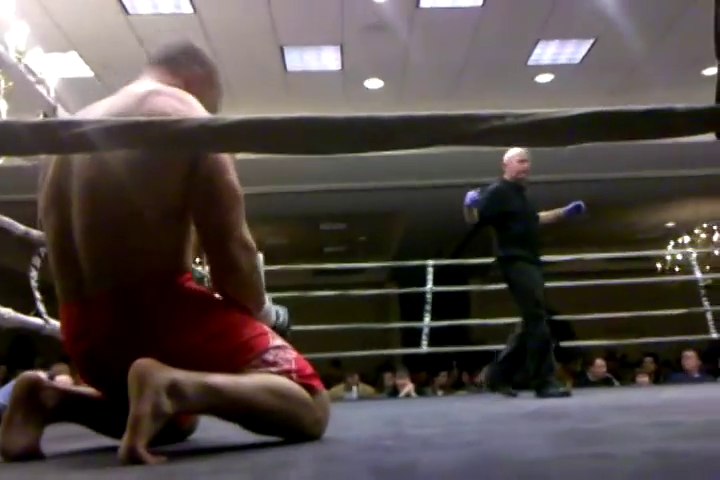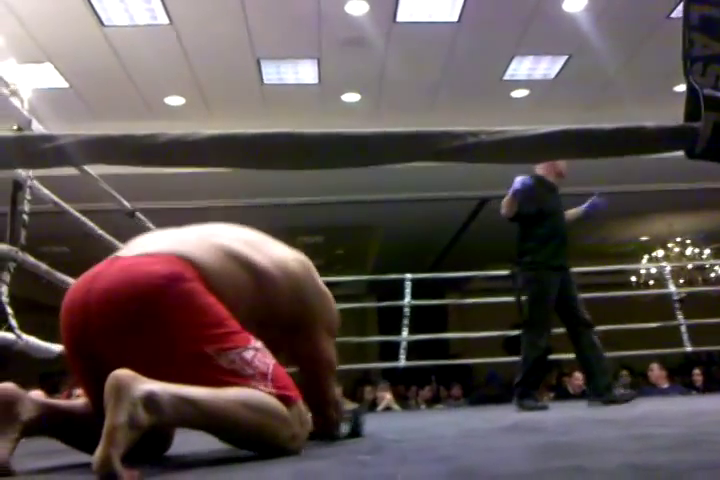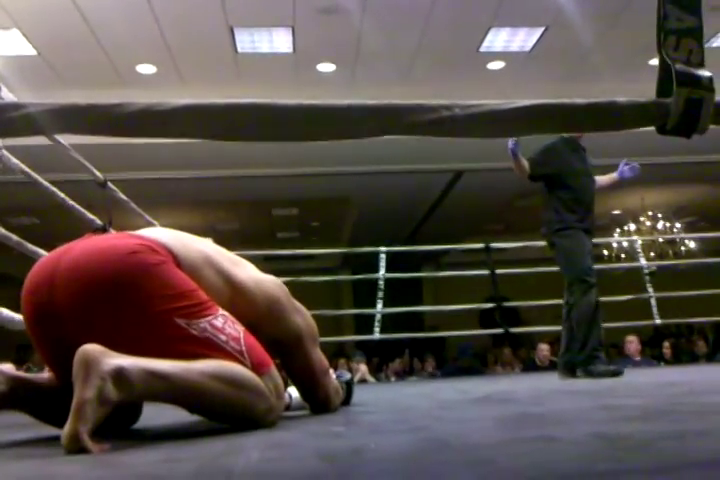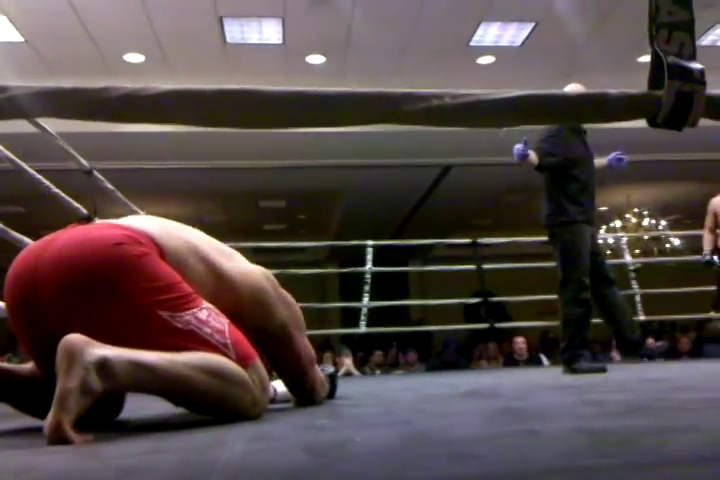
dt=0.7s
person 1, frame 1
left shoulder: (78, 125)
right shoulder: (191, 119)
right elbow: (233, 249)
right wrist: (262, 330)
left hip: (84, 332)
right hip: (155, 307)
left knee: (174, 421)
right knee: (310, 408)
left ankle: (50, 399)
right ankle: (172, 385)
person 1, frame 2
right shoulder: (308, 289)
right elbow: (322, 395)
right wrist: (333, 429)
left knee: (146, 435)
right knee: (289, 425)
left ankle: (30, 410)
right ankle: (146, 397)
person 1, frame 3
right shoulder: (279, 305)
right elbow: (324, 399)
right wrist: (338, 388)
right hip: (125, 270)
left knee: (113, 409)
right knee: (265, 399)
left ankle: (10, 385)
right ankle: (114, 372)
person 1, frame 4
right shoulder: (265, 295)
right elbow: (310, 391)
left wrist: (272, 389)
right wrist: (323, 383)
right hip: (108, 262)
left knee: (98, 402)
right knee: (249, 394)
right ankle: (98, 363)
person 2, frame 1
left shoulder: (519, 193)
right shoulder: (498, 192)
right elbow: (473, 219)
left wrist: (564, 212)
right wrist: (470, 205)
left hip: (531, 264)
right hip: (516, 264)
left knee: (532, 324)
right knee: (537, 321)
left ankle: (498, 375)
right ankle: (543, 382)
person 2, frame 2
left shoulder: (549, 191)
right shoulder: (531, 189)
right elbow: (507, 212)
left wrist: (583, 210)
right wrist: (513, 192)
left hip: (558, 271)
right hip: (539, 271)
left knee: (581, 326)
right knee: (538, 333)
left ankle: (602, 389)
right ankle: (525, 394)
person 2, frame 3
left shoulder: (580, 152)
right shoulder: (555, 150)
right elbow: (526, 171)
left wrist: (617, 175)
right wrist: (515, 155)
left hip: (581, 230)
right hip: (565, 230)
left knee: (577, 295)
right knee: (584, 289)
left ankle: (570, 361)
right ankle: (589, 359)
person 2, frame 4
left shoulder: (577, 136)
right shoulder: (556, 135)
right elbow: (537, 157)
left wrist: (606, 162)
right wrist: (524, 155)
left hip: (583, 222)
right hip: (567, 223)
left knee: (603, 283)
right knee: (577, 291)
left ankle: (630, 344)
right ankle: (574, 357)
